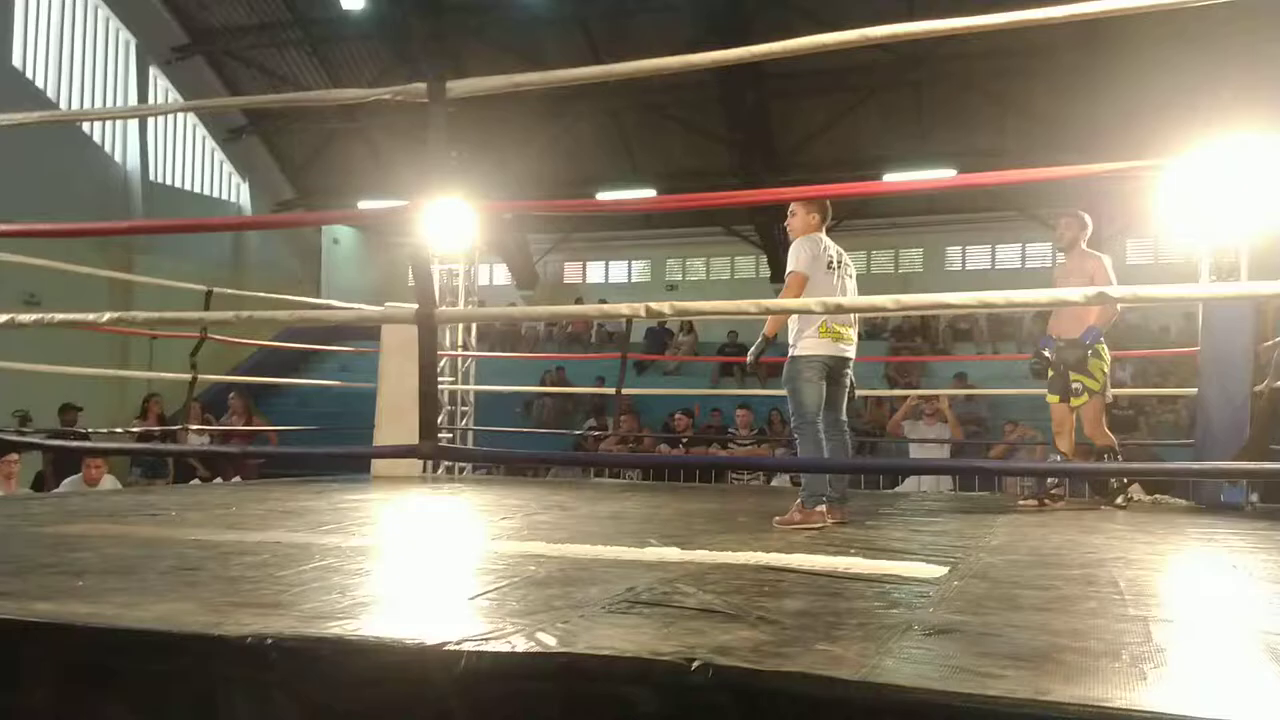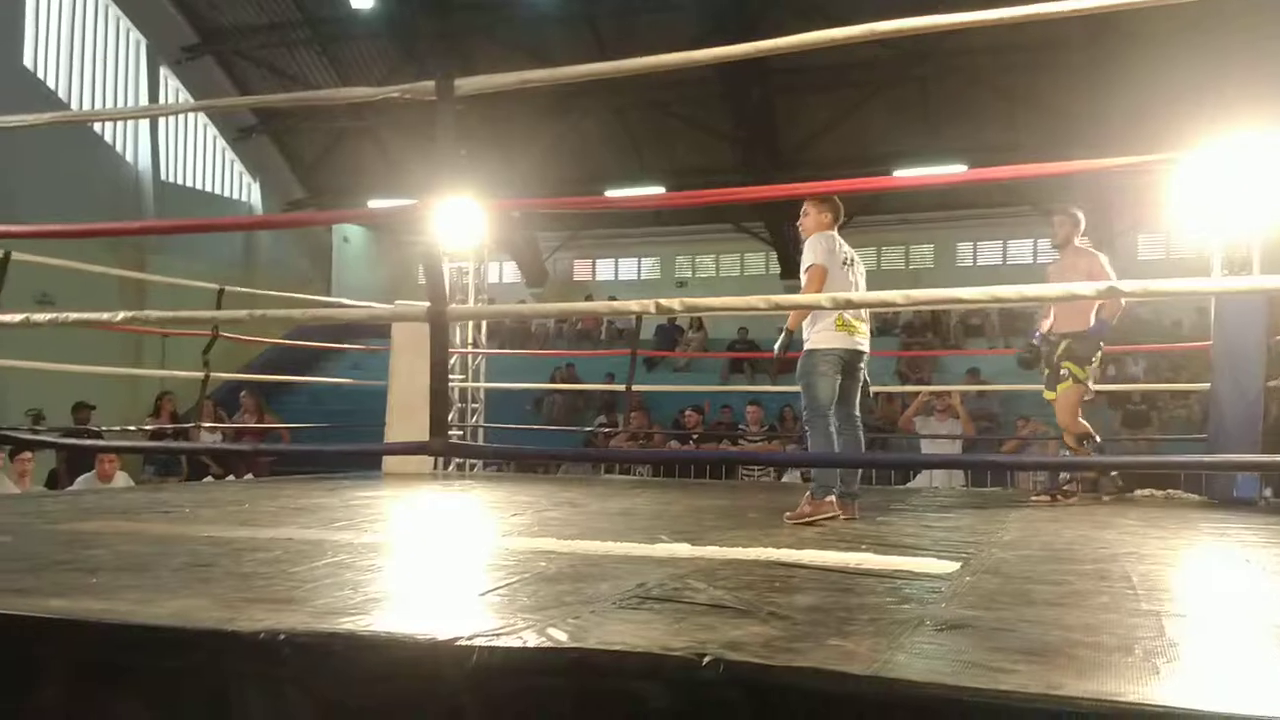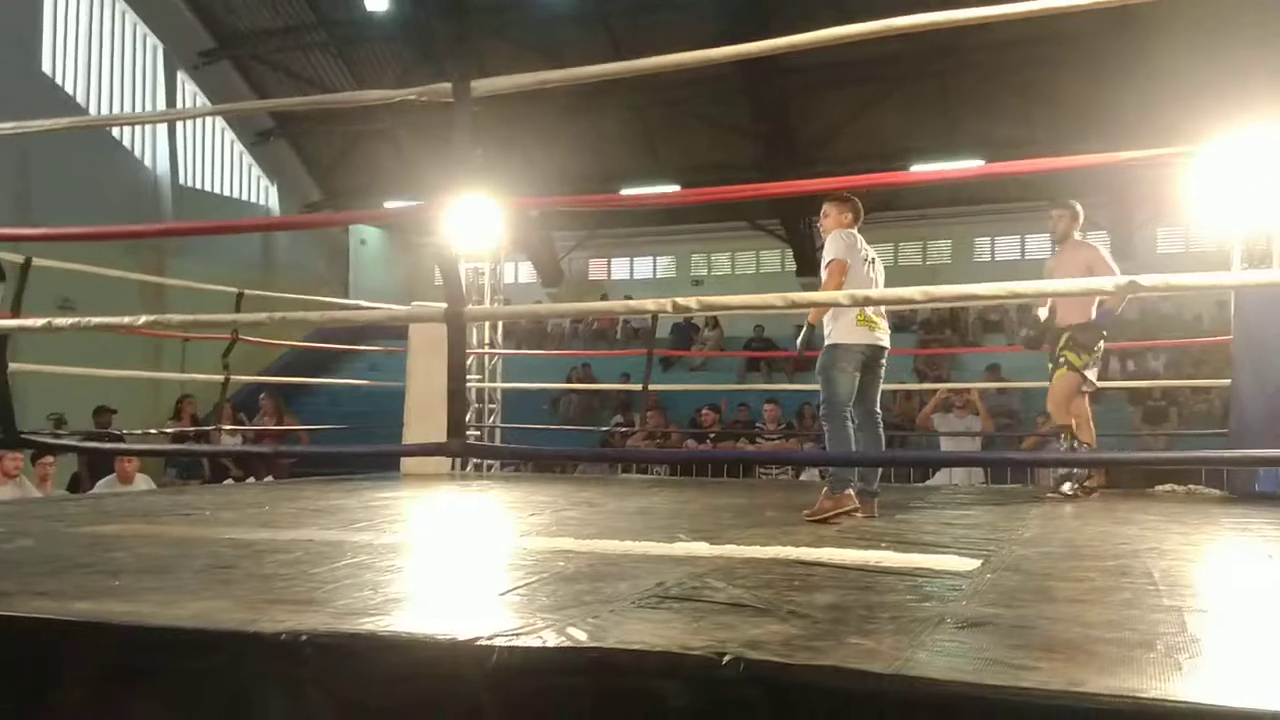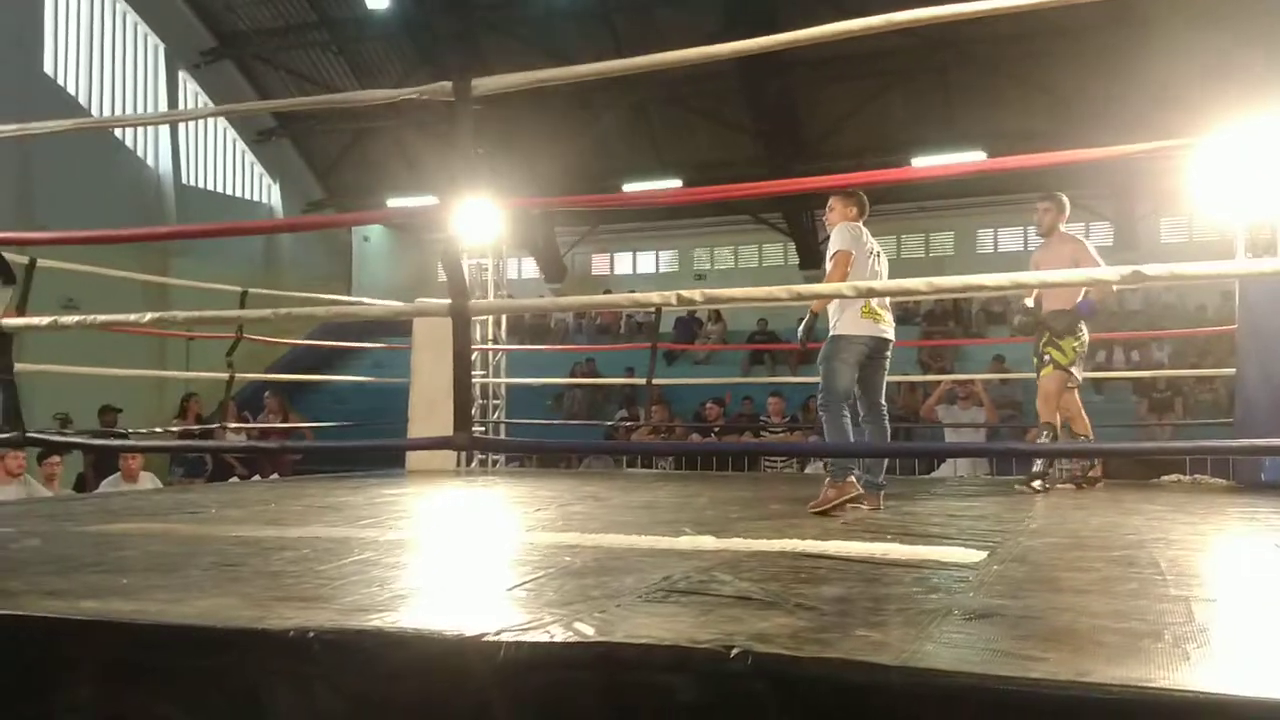
dt=0.2s
person 1, frame 1
left shoulder: (805, 244)
right shoulder: (843, 257)
left elbow: (792, 292)
left wrist: (764, 338)
right wrist: (847, 363)
left hip: (810, 348)
right hip: (842, 349)
left knee: (807, 425)
right knee: (835, 426)
left ankle: (812, 505)
right ankle: (835, 503)
person 1, frame 2
left shoulder: (819, 241)
right shoulder: (851, 256)
left elbow: (813, 287)
left wrist: (787, 331)
right wrist: (860, 368)
left hip: (825, 342)
right hip: (856, 343)
left knee: (819, 417)
right knee: (848, 420)
left ankle: (822, 496)
right ankle: (847, 498)
person 1, frame 3
left shoulder: (840, 239)
right shoulder: (871, 255)
left elbow: (834, 280)
left wrist: (809, 324)
left hip: (848, 338)
right hip: (876, 339)
left knee: (835, 412)
right knee: (868, 418)
left ankle: (840, 489)
right ankle: (867, 496)
person 1, frame 4
left shoulder: (846, 231)
right shoulder: (875, 249)
left elbow: (839, 271)
left wrist: (812, 314)
left hip: (852, 330)
right hip: (881, 331)
left knee: (832, 402)
right knee: (873, 410)
left ankle: (842, 479)
right ankle: (873, 488)
person 2, frame 1
left shoulder: (1096, 262)
right shoulder: (1060, 270)
left elbow: (1111, 308)
left wrist: (1085, 343)
right wrist: (1044, 348)
left hip: (1086, 352)
right hip: (1061, 351)
left knee: (1094, 427)
right knee: (1060, 426)
left ankle: (1119, 488)
right ankle: (1054, 487)
person 2, frame 2
left shoulder: (1092, 260)
right shoulder: (1054, 268)
left elbow: (1115, 300)
left wrist: (1095, 337)
right wrist: (1036, 340)
left hip: (1080, 344)
right hip: (1055, 345)
left knee: (1067, 417)
right knee: (1067, 419)
right ankle: (1065, 482)
person 2, frame 3
left shoulder: (1091, 253)
right shoulder: (1053, 261)
left elbow: (1119, 290)
right elbow: (1046, 302)
left wrist: (1098, 325)
right wrist: (1038, 323)
left hip: (1081, 339)
right hip: (1058, 338)
left knee: (1056, 404)
right knee: (1077, 412)
left ankle: (1068, 473)
right ankle: (1086, 479)
person 2, frame 4
left shoulder: (1076, 247)
right shoulder: (1038, 253)
left elbow: (1105, 284)
left wrist: (1076, 312)
right wrist: (1027, 311)
left hip: (1068, 332)
right hip: (1046, 332)
left knee: (1046, 401)
right knee: (1069, 405)
left ankle: (1041, 471)
right ankle: (1088, 469)
